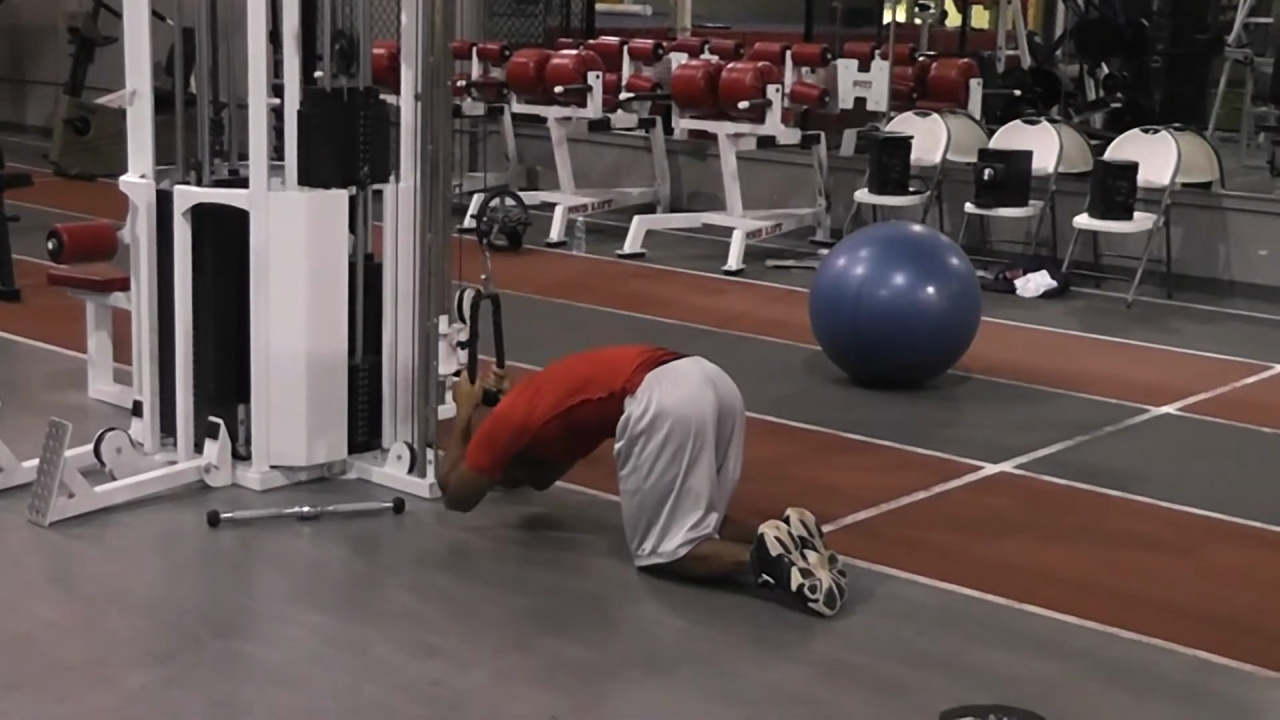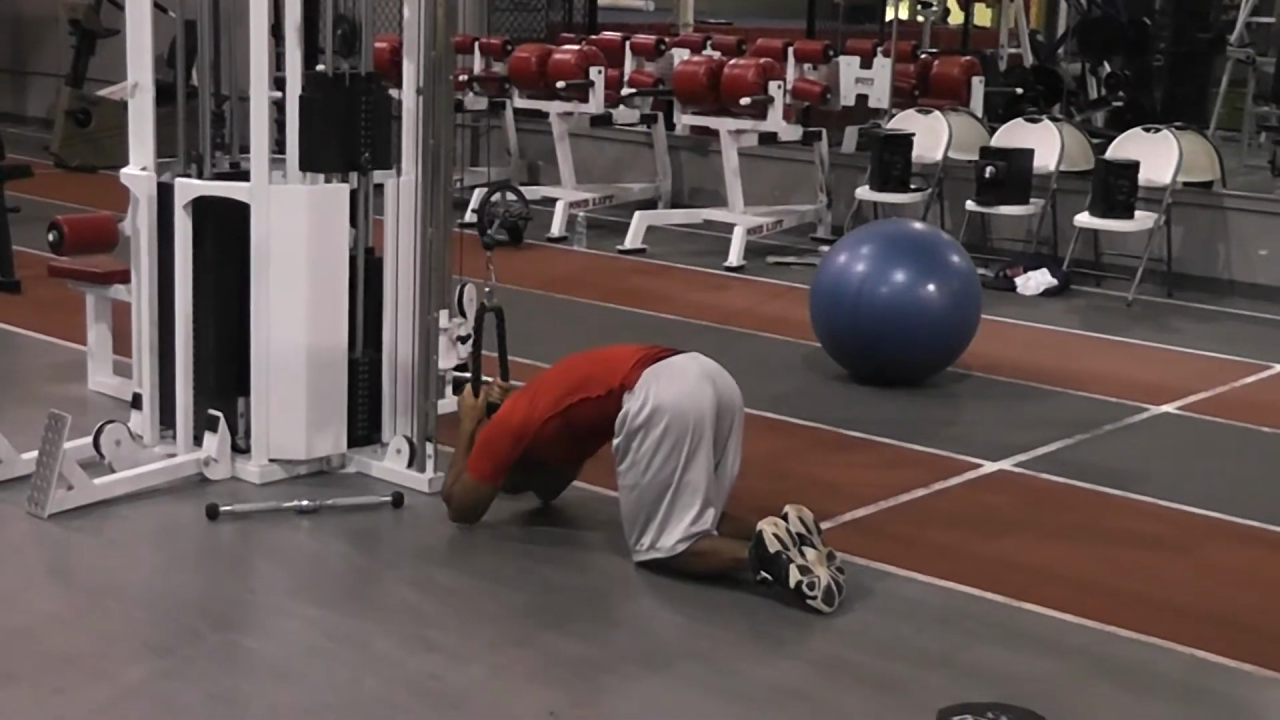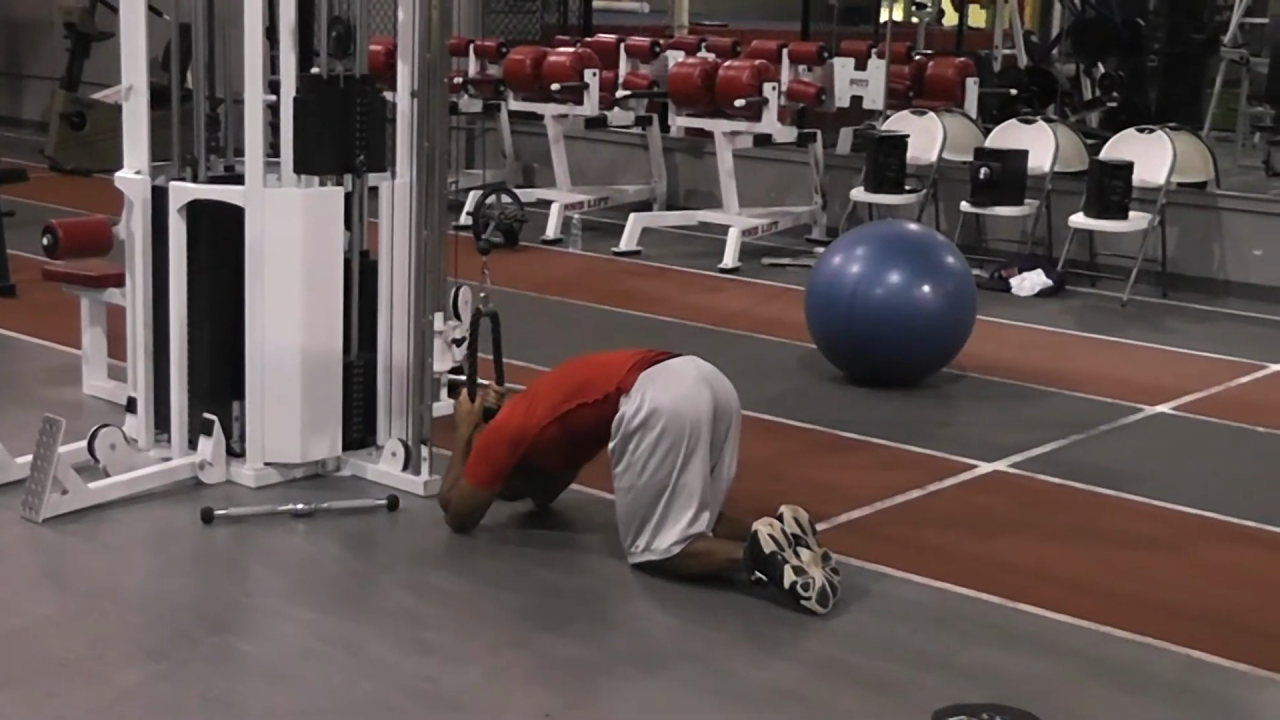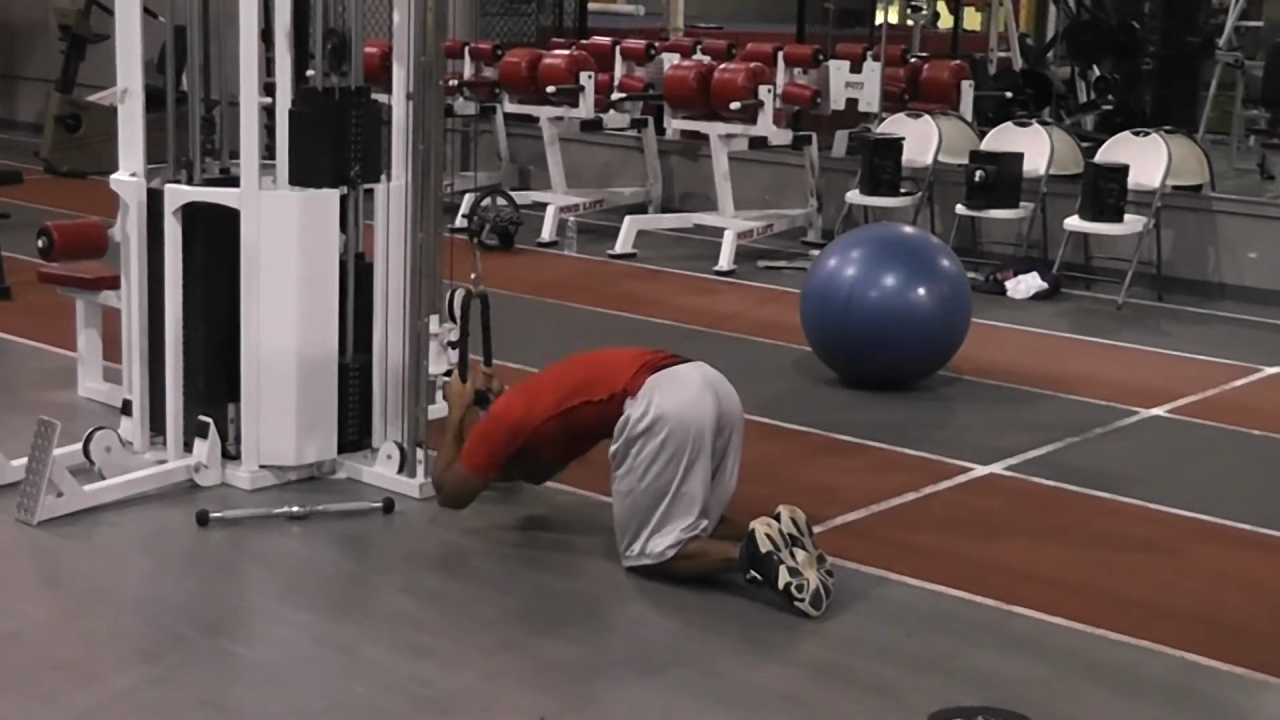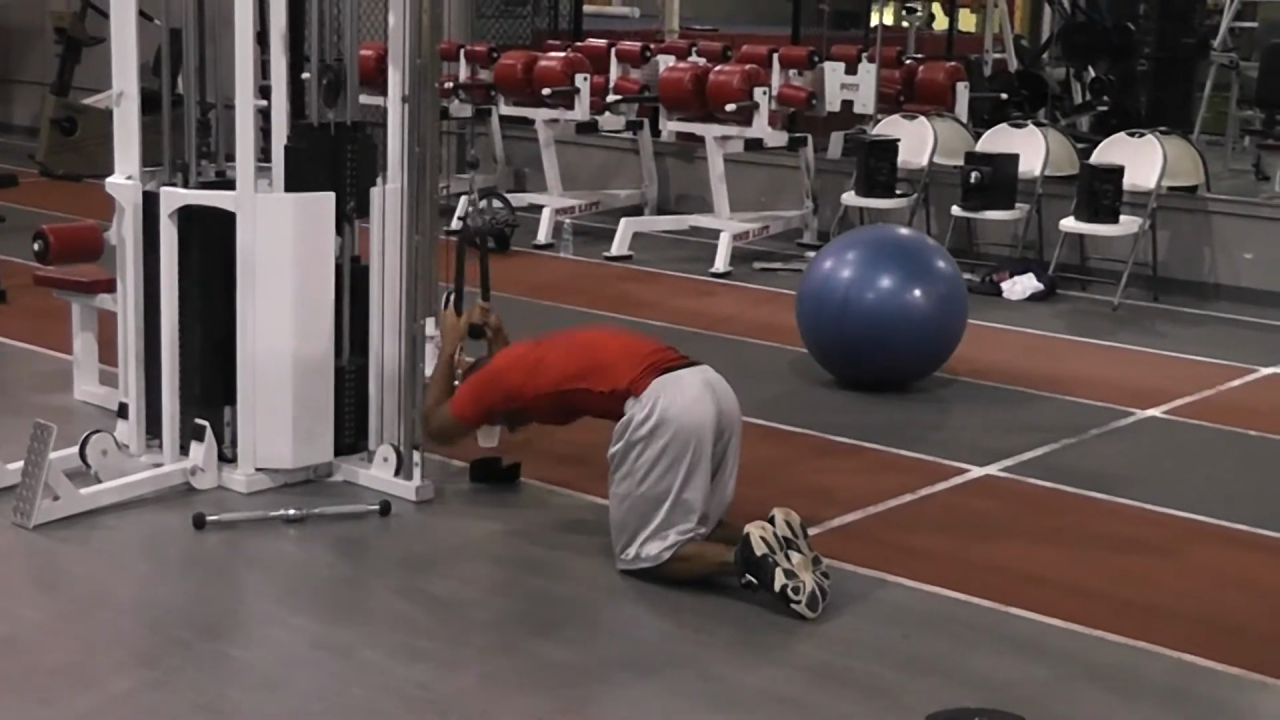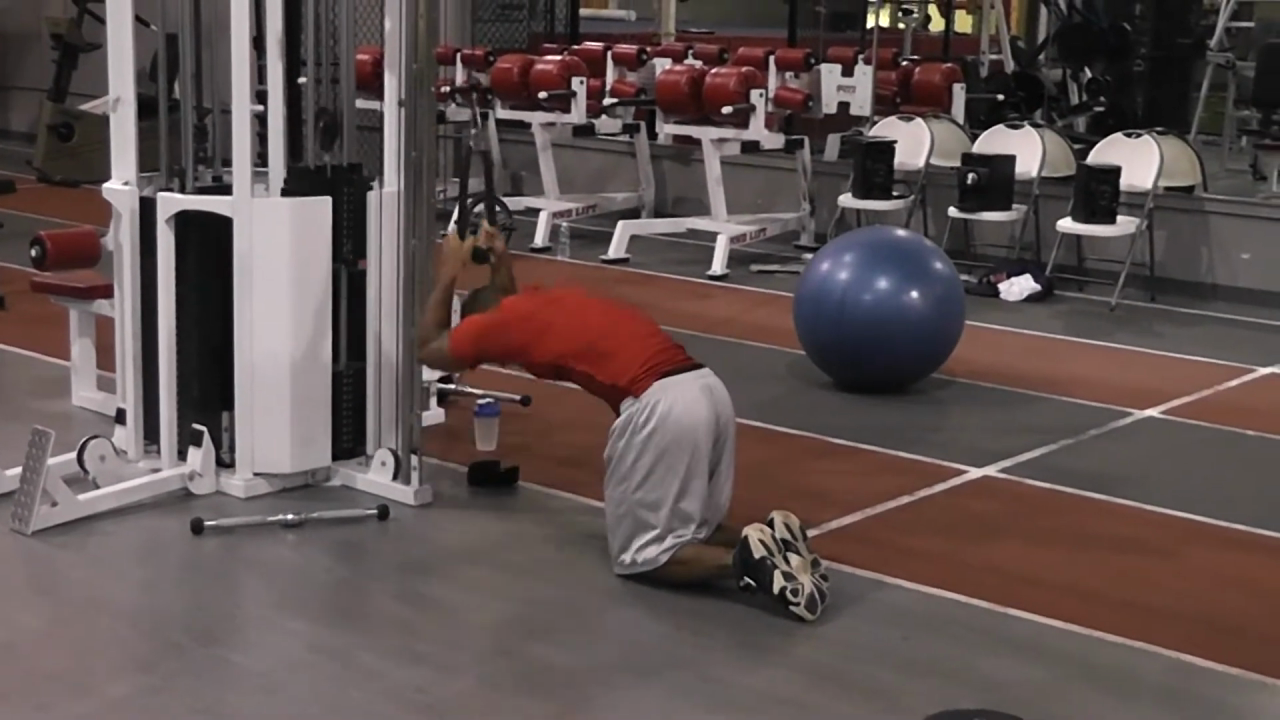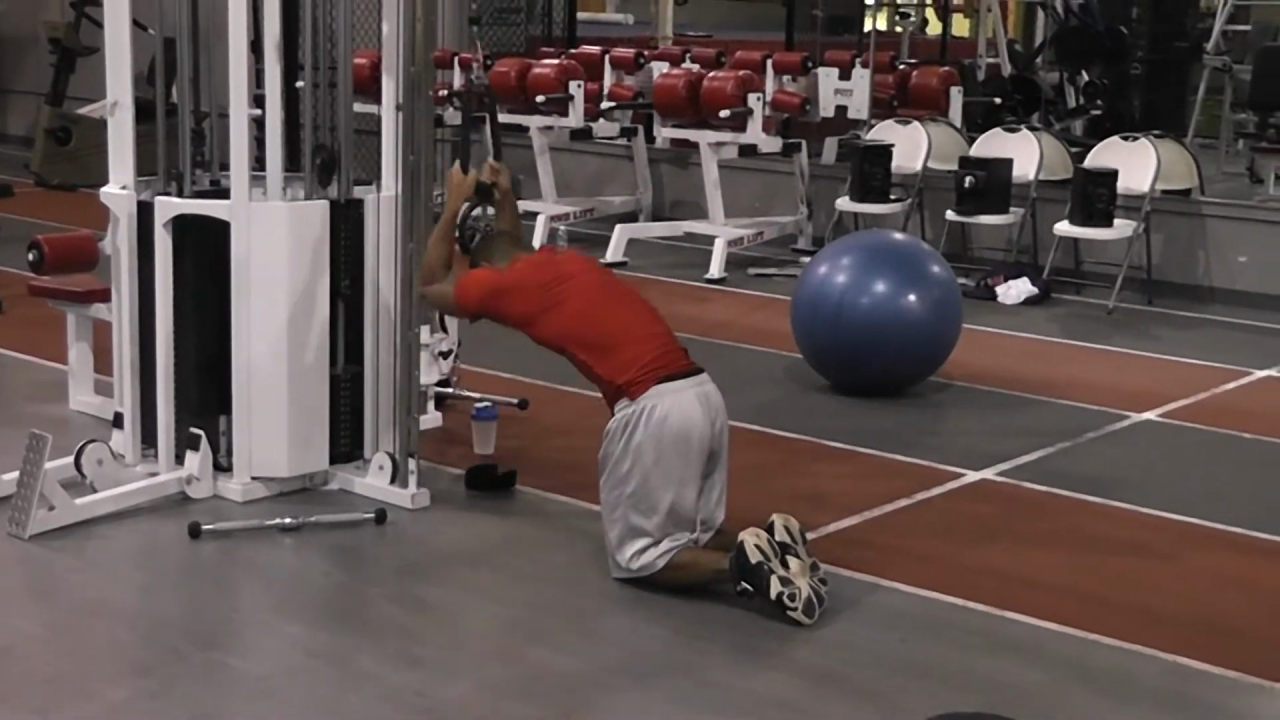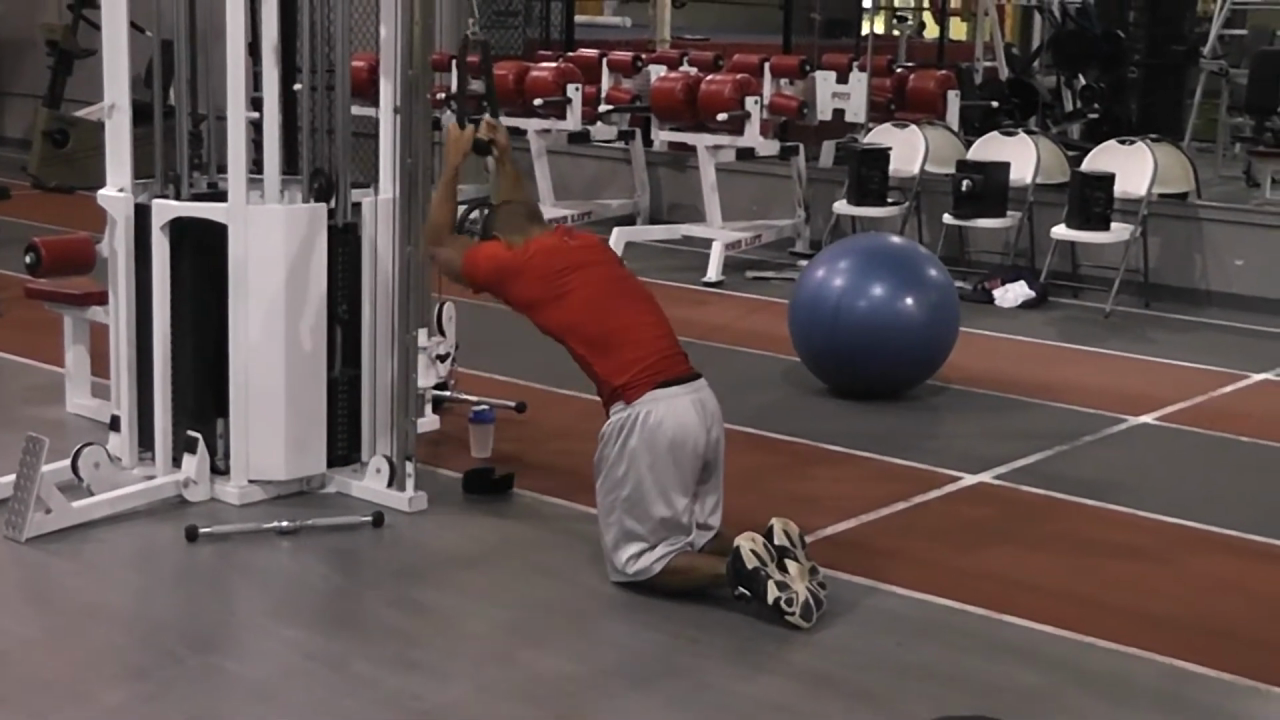
dt=0.3s
person 1, frame 1
left shoulder: (505, 423)
right shoulder: (539, 400)
left elbow: (454, 495)
right elbow: (546, 475)
left wrist: (464, 415)
left hip: (663, 402)
right hip: (711, 380)
left knee: (660, 551)
right knee: (696, 524)
left ankle: (762, 556)
right ankle: (782, 532)
person 1, frame 2
left shoulder: (506, 427)
right shoulder: (541, 405)
left elbow: (459, 508)
right elbow: (550, 488)
left wrist: (468, 427)
left hip: (660, 397)
right hip: (709, 376)
left knee: (659, 547)
right knee: (695, 519)
left ankle: (760, 553)
right ankle: (781, 529)
person 1, frame 3
left shoulder: (504, 433)
right shoulder: (537, 409)
left elbow: (457, 514)
right elbow: (546, 493)
left wrist: (464, 431)
left hip: (658, 400)
right hip: (705, 379)
left knee: (653, 549)
right knee: (691, 522)
left ankle: (754, 552)
right ankle: (777, 529)
person 1, frame 4
left shoulder: (502, 419)
right shoulder: (533, 399)
left elbow: (448, 492)
right elbow: (536, 457)
left wrist: (456, 415)
left hip: (662, 405)
right hip: (710, 384)
left knee: (647, 552)
right knee: (692, 523)
left ankle: (751, 552)
right ankle: (773, 530)
person 1, frame 5
left shoulder: (498, 374)
right shoulder: (539, 350)
left elbow: (435, 426)
left wrist: (449, 348)
right wrist: (496, 338)
left hip: (663, 406)
right hip: (711, 389)
left knee: (641, 553)
right knee: (688, 525)
left ankle: (747, 554)
right ankle: (769, 533)
person 1, frame 6
left shoulder: (500, 321)
right shoulder: (549, 299)
left elbow: (429, 351)
left wrist: (449, 274)
right wrist: (500, 264)
left hip: (661, 408)
right hip: (708, 389)
left knee: (639, 558)
right knee: (694, 534)
left ankle: (744, 559)
right ankle: (769, 537)
person 1, frame 7
left shoulder: (507, 283)
right shoulder: (568, 259)
left elbow: (432, 286)
left wrist: (453, 207)
right wrist: (504, 201)
left hip: (653, 411)
right hip: (703, 395)
left knee: (637, 559)
right knee: (693, 534)
left ankle: (742, 563)
right ankle: (767, 541)
person 1, frame 8
left shoulder: (516, 262)
right shoulder: (583, 241)
left elbow: (440, 245)
right elbow: (525, 222)
left wrist: (452, 163)
right wrist: (503, 159)
left hip: (648, 416)
right hip: (700, 399)
left knee: (634, 562)
right knee: (693, 539)
left ankle: (738, 568)
right ankle: (768, 547)
